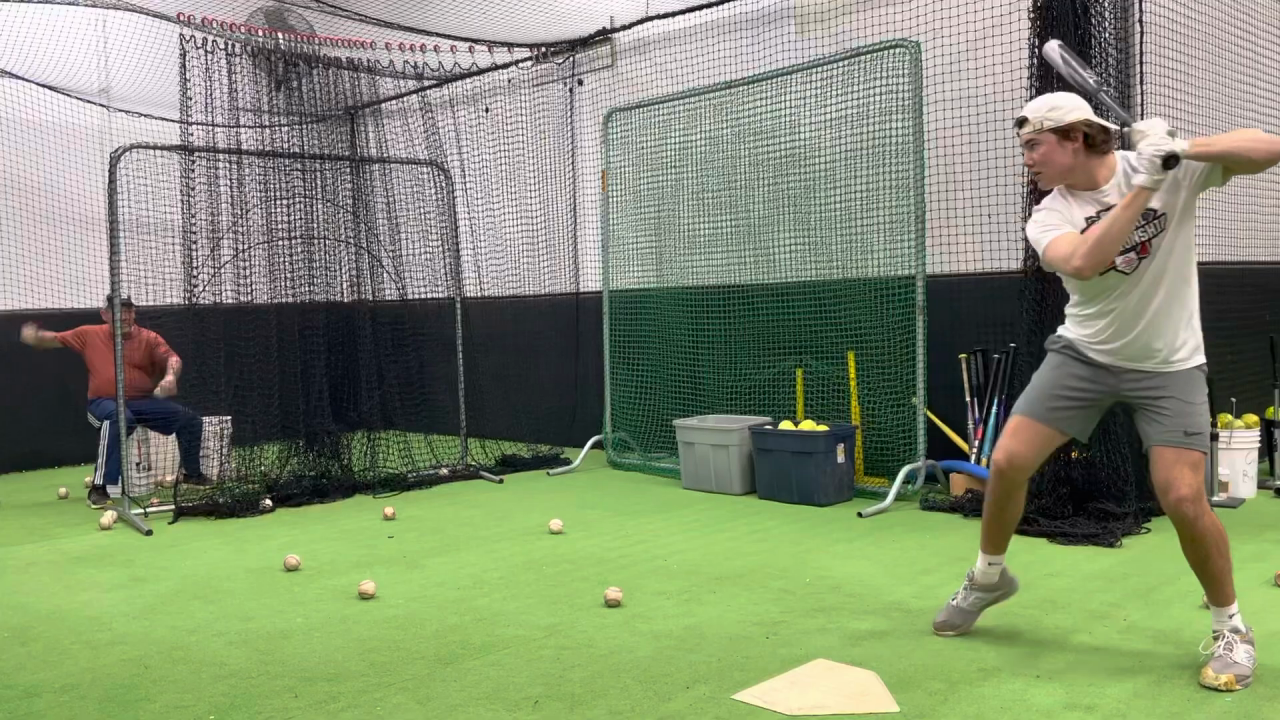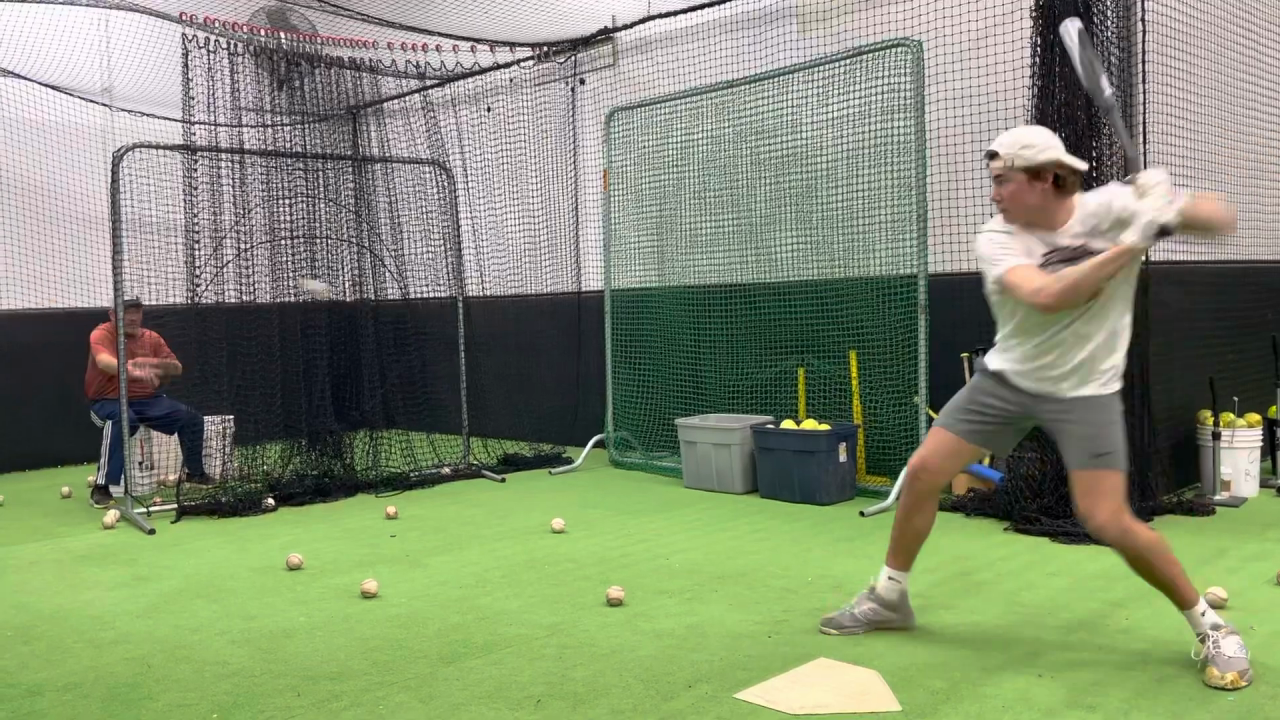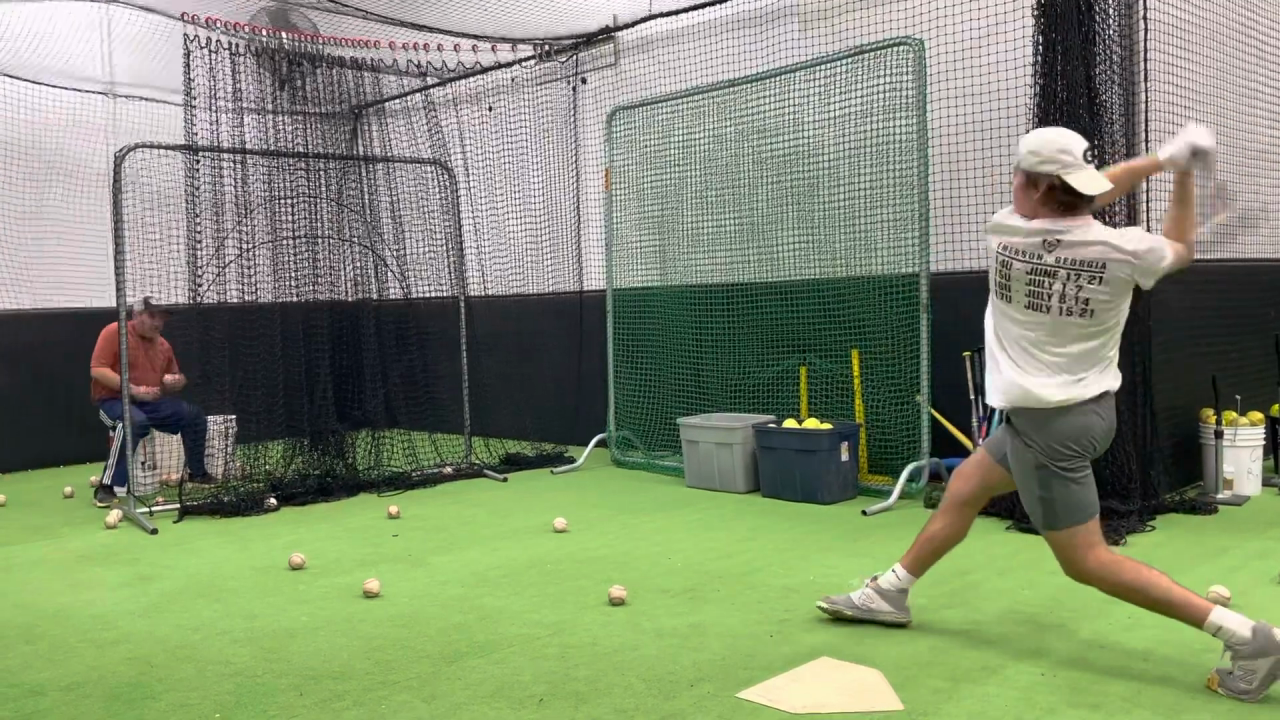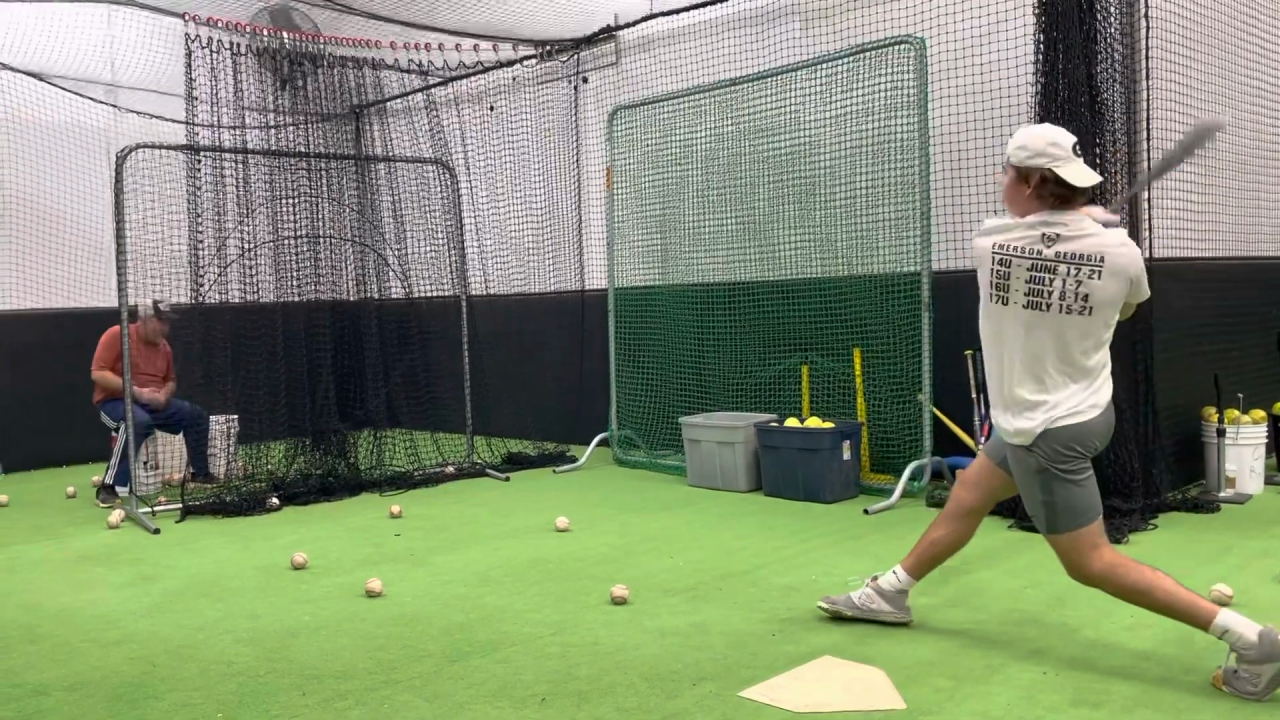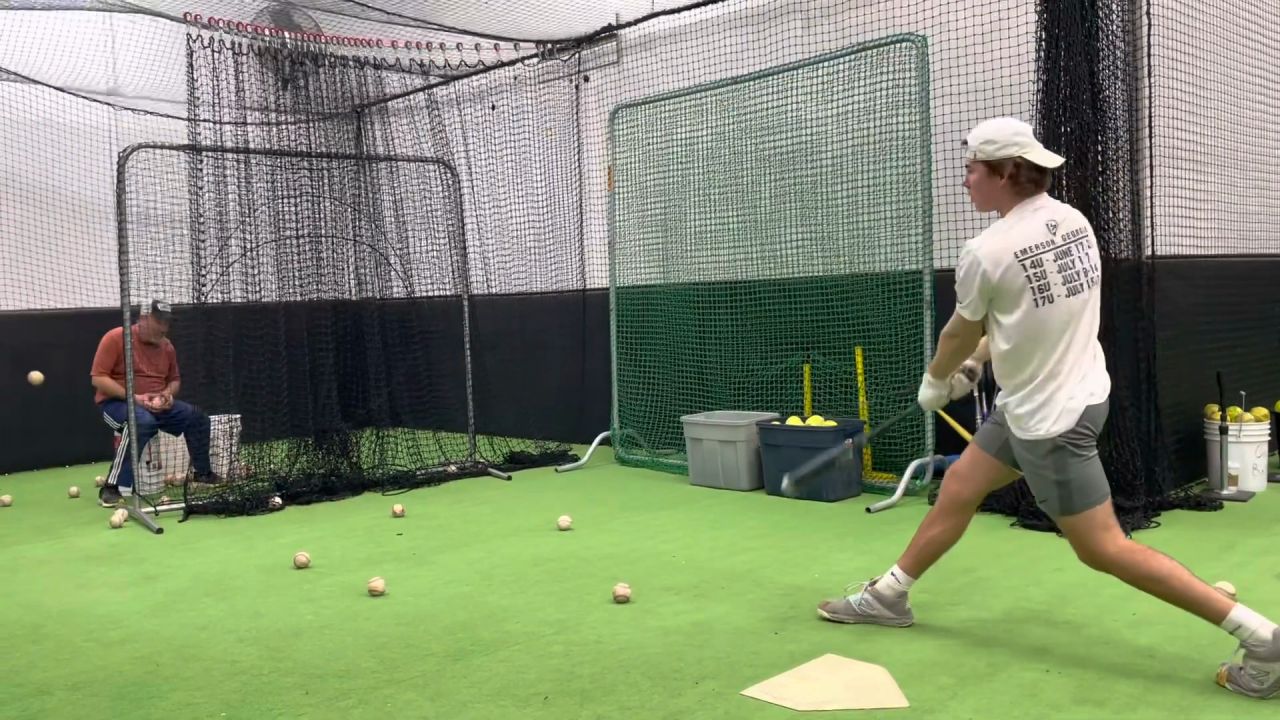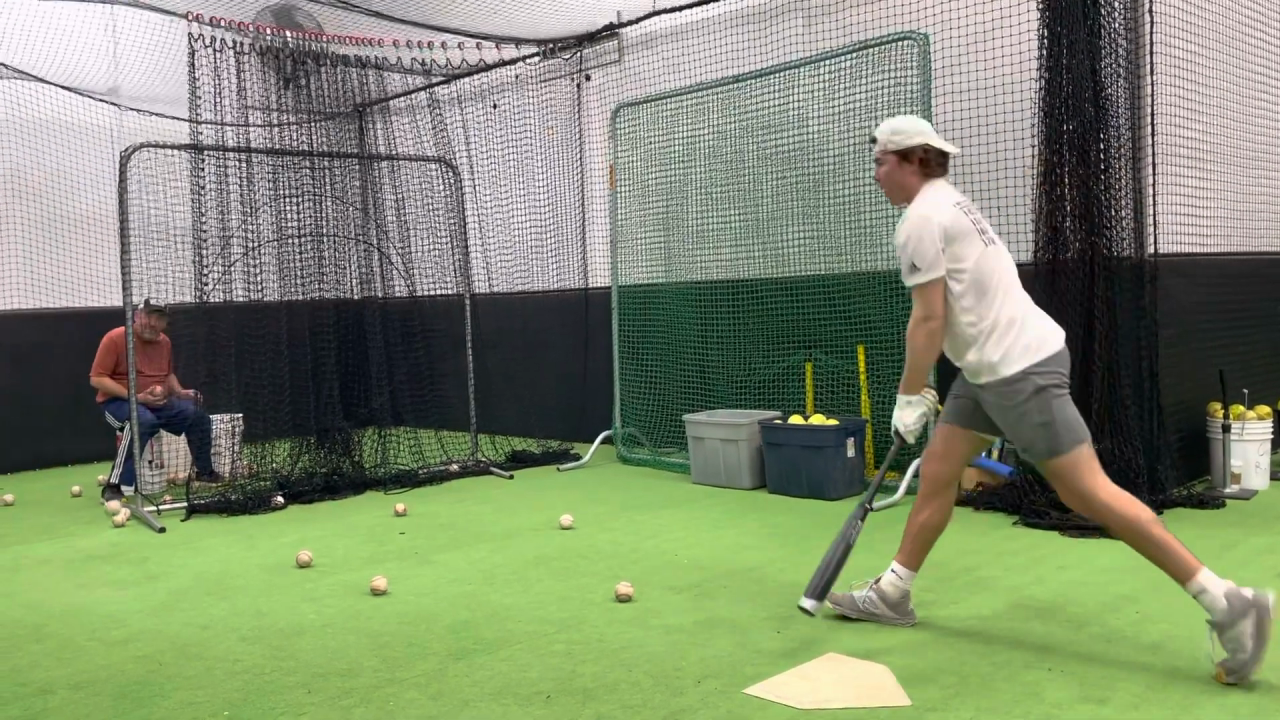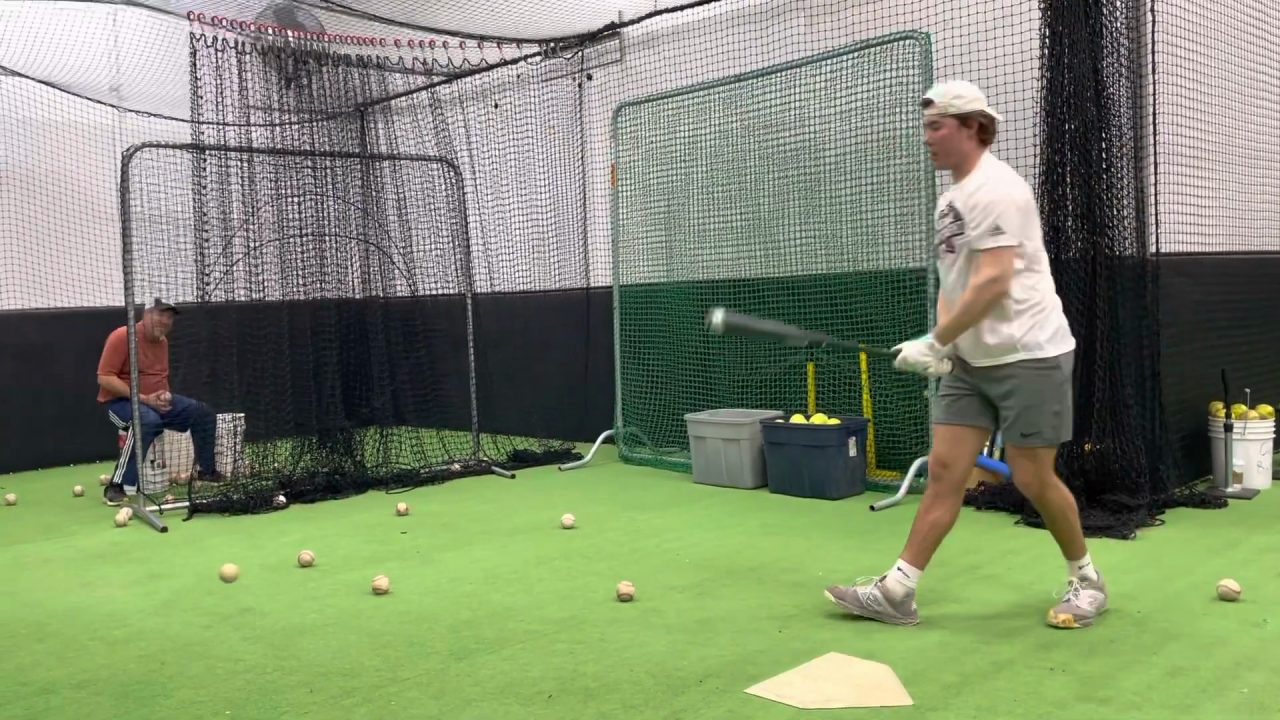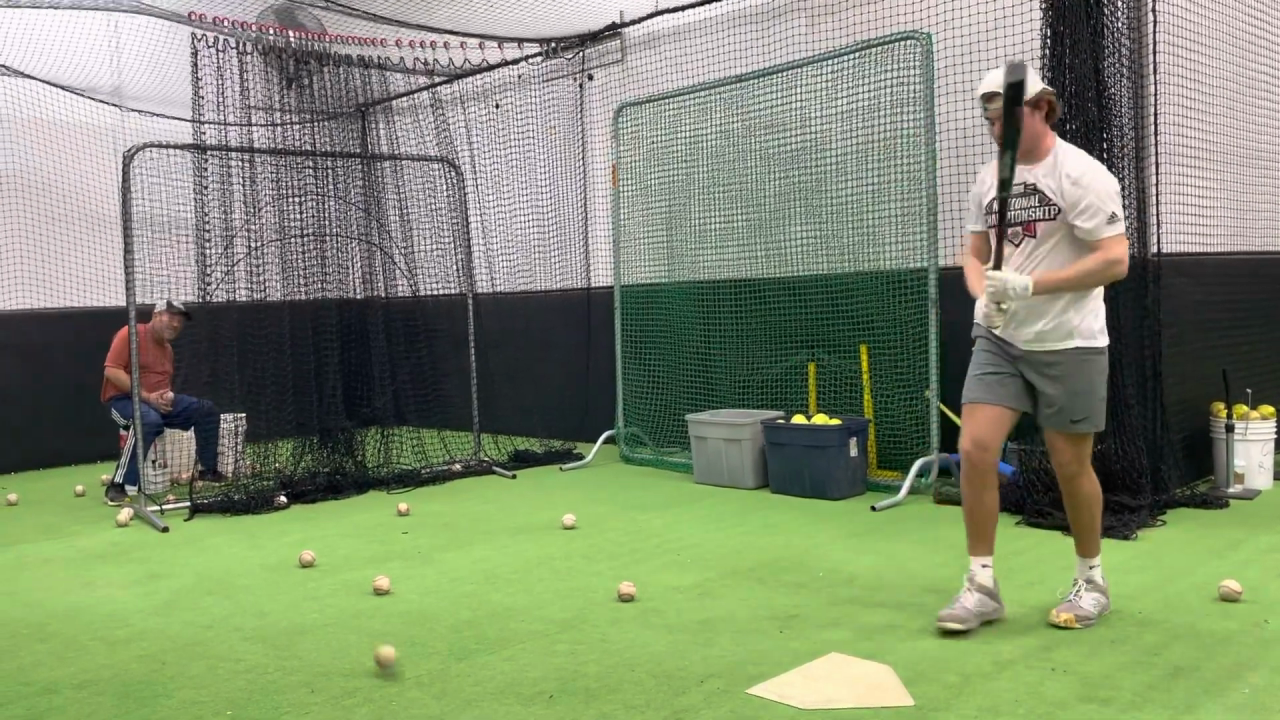
dt=0.5s
person 1, frame 1
left shoulder: (1171, 169)
right shoulder: (1048, 217)
right elbow: (1082, 262)
left wrist: (1183, 148)
right wrist: (1142, 186)
left hip: (1168, 362)
right hip: (1085, 354)
left knee: (1183, 499)
right knee: (1007, 462)
left ankle: (1231, 628)
right ankle: (989, 575)
person 1, frame 2
left shoulder: (1113, 208)
right shoulder: (999, 236)
left elbow: (1221, 221)
right elbow: (1045, 296)
left wrist: (1170, 208)
right wrist: (1135, 241)
left hip: (1084, 390)
right hip: (1007, 378)
left knee: (1108, 522)
right knee: (923, 473)
left ankle: (1210, 625)
right ankle: (888, 596)
person 1, frame 3
left shoulder: (1007, 230)
right shoulder: (1124, 250)
left elbow: (1099, 191)
right elbow: (1179, 251)
left wrist: (1162, 158)
right wrist: (1183, 171)
left hip: (1047, 420)
right hip: (1082, 408)
left knee: (1086, 561)
right knee: (962, 491)
right ankle: (889, 592)
person 1, frame 4
left shoulder: (989, 241)
right shoulder: (1120, 249)
left wrist: (1083, 219)
left hip: (1046, 428)
right hip: (1078, 411)
left knee: (1090, 564)
right knee: (965, 498)
right ankle: (887, 592)
person 1, frame 5
left shoulder: (987, 252)
right shoulder: (1073, 221)
left elbow: (959, 336)
left wrist: (935, 379)
right wrist: (981, 355)
left hip: (1053, 415)
right hip: (1031, 404)
left knee: (1104, 549)
right knee: (957, 488)
right ankle: (888, 594)
person 1, frame 6
left shoulder: (920, 218)
right shoulder: (946, 204)
left elbow: (930, 320)
left wrist: (908, 397)
right wrist: (923, 391)
left hip: (1022, 366)
right hip: (985, 368)
left knee: (1087, 492)
right knee: (936, 470)
left ankle: (1229, 604)
right ankle: (892, 592)
person 1, frame 7
left shoulder: (995, 187)
right shoulder: (953, 194)
left elbow: (993, 283)
left wrist: (934, 343)
right wrist: (943, 345)
left hip: (1031, 355)
right hip: (974, 360)
left knee: (1033, 480)
right knee: (944, 473)
left ankle: (1086, 577)
right ankle: (896, 590)
person 1, frame 8
left shoulder: (1082, 174)
right shoulder: (989, 177)
left elbow: (1114, 262)
right elbow: (974, 256)
left wrist: (1029, 284)
right wrist: (984, 295)
left hip: (1070, 343)
right hip: (999, 340)
left knee: (1070, 465)
right knee: (975, 451)
left ankle: (1091, 582)
right ankle: (982, 586)
person 2, frame 1
left shoulder: (148, 338)
right shoulder: (89, 334)
left elbow: (173, 359)
right elbow: (53, 340)
left wrist: (171, 377)
right wrist: (34, 336)
left hip: (144, 401)
right hip: (105, 402)
left knee: (189, 419)
right knee: (118, 418)
left ankle: (192, 474)
right ankle: (100, 487)
person 2, frame 2
left shoulder: (152, 338)
right shoulder: (103, 333)
left elbow: (176, 368)
right elbow: (104, 362)
left wrist: (153, 362)
right wrist: (135, 372)
left hip: (147, 401)
right hip: (107, 402)
left knee: (191, 417)
right knee: (122, 420)
left ankle: (195, 474)
right ankle: (103, 487)
person 2, frame 3
left shoulder: (162, 345)
right shoulder: (114, 332)
left elbow: (176, 377)
right elbow: (97, 370)
left wrist: (178, 381)
right wrist: (133, 390)
left hip: (153, 401)
right hip: (115, 400)
left knee: (195, 416)
right knee: (135, 422)
left ankle: (197, 474)
right ankle: (108, 487)
person 2, frame 4
left shoulder: (164, 346)
right shoulder: (116, 335)
left elbow: (170, 381)
right elbow: (98, 373)
left wrist: (164, 394)
right wrist: (136, 391)
left hip: (153, 402)
right hip: (115, 400)
left knee: (196, 415)
right knee: (139, 421)
left ankle: (200, 473)
right ankle: (110, 487)
person 2, frame 5
left shoulder: (166, 346)
right shoulder: (115, 338)
left elbow: (174, 379)
right elbow: (98, 379)
left wrist: (168, 394)
right wrist: (135, 398)
left hip: (156, 403)
right hip: (117, 401)
left knee: (197, 417)
right knee: (143, 422)
left ankle: (203, 473)
right ankle: (113, 487)
person 2, frame 6
left shoulder: (164, 342)
right shoulder: (115, 339)
right elbow: (97, 379)
left wrist: (181, 393)
right wrist: (137, 397)
left hip: (157, 401)
right hip: (119, 401)
left knee: (198, 417)
right knee: (144, 421)
left ankle: (204, 472)
right ankle: (115, 486)
person 2, frame 7
left shoulder: (162, 341)
right shoulder: (122, 337)
right elbow: (104, 378)
left wrist: (166, 399)
right wrist: (143, 398)
left hip: (157, 401)
right hip: (122, 400)
left knee: (202, 413)
right knee: (149, 421)
left ankle: (207, 471)
right ankle: (118, 486)
person 2, frame 8
left shoulder: (168, 349)
right shoulder: (132, 334)
right elbow: (112, 371)
left wrist: (167, 397)
right wrist: (146, 397)
left hip: (159, 401)
right hip: (124, 399)
left knee: (206, 410)
right knee: (150, 421)
left ankle: (208, 470)
right ankle: (119, 485)
